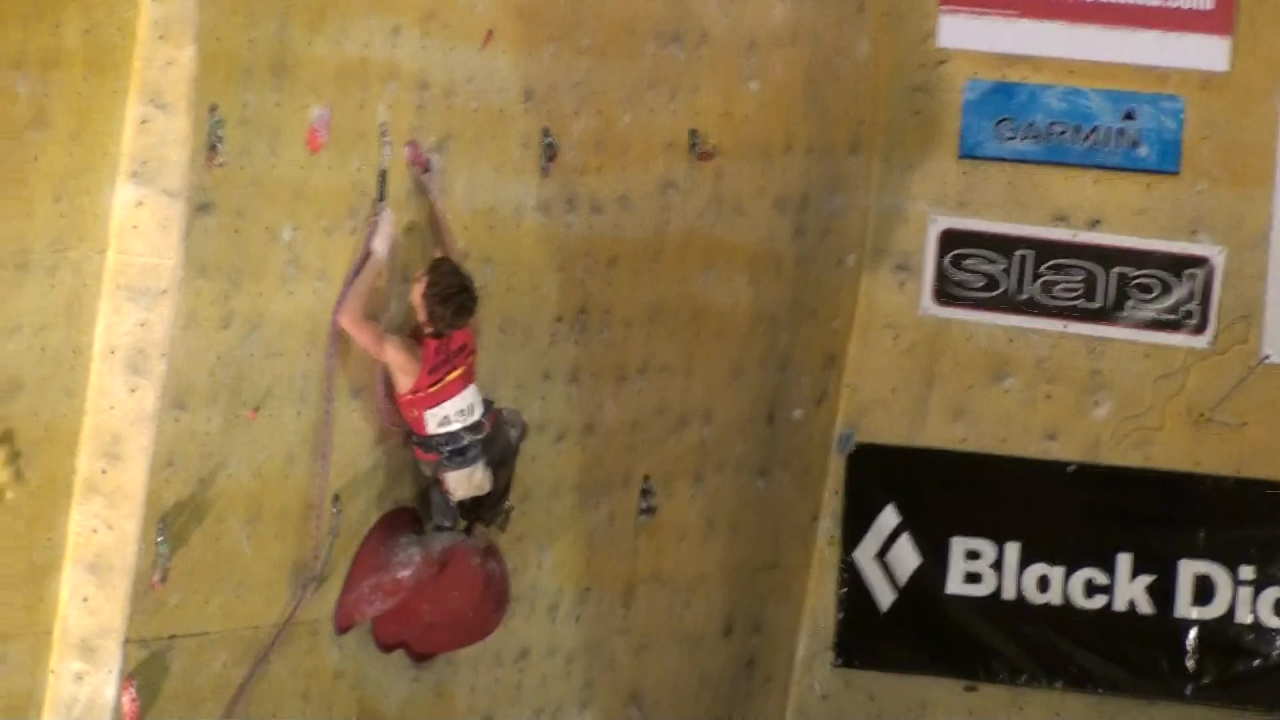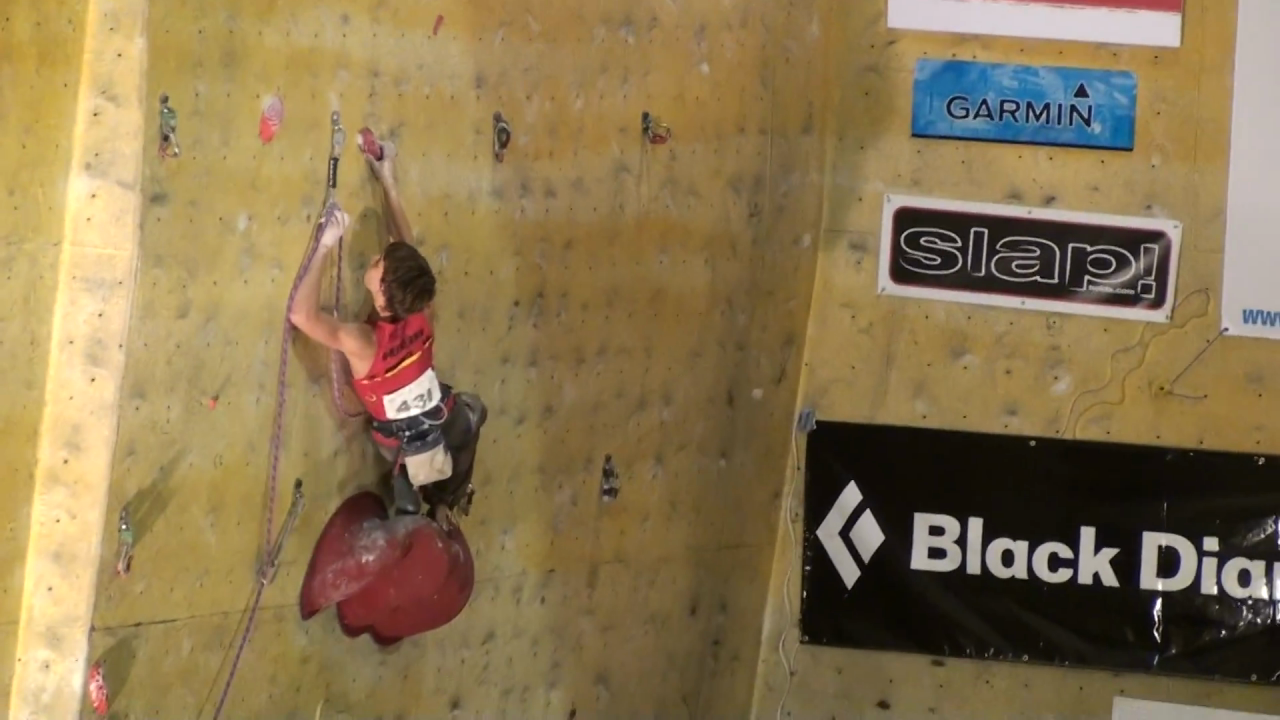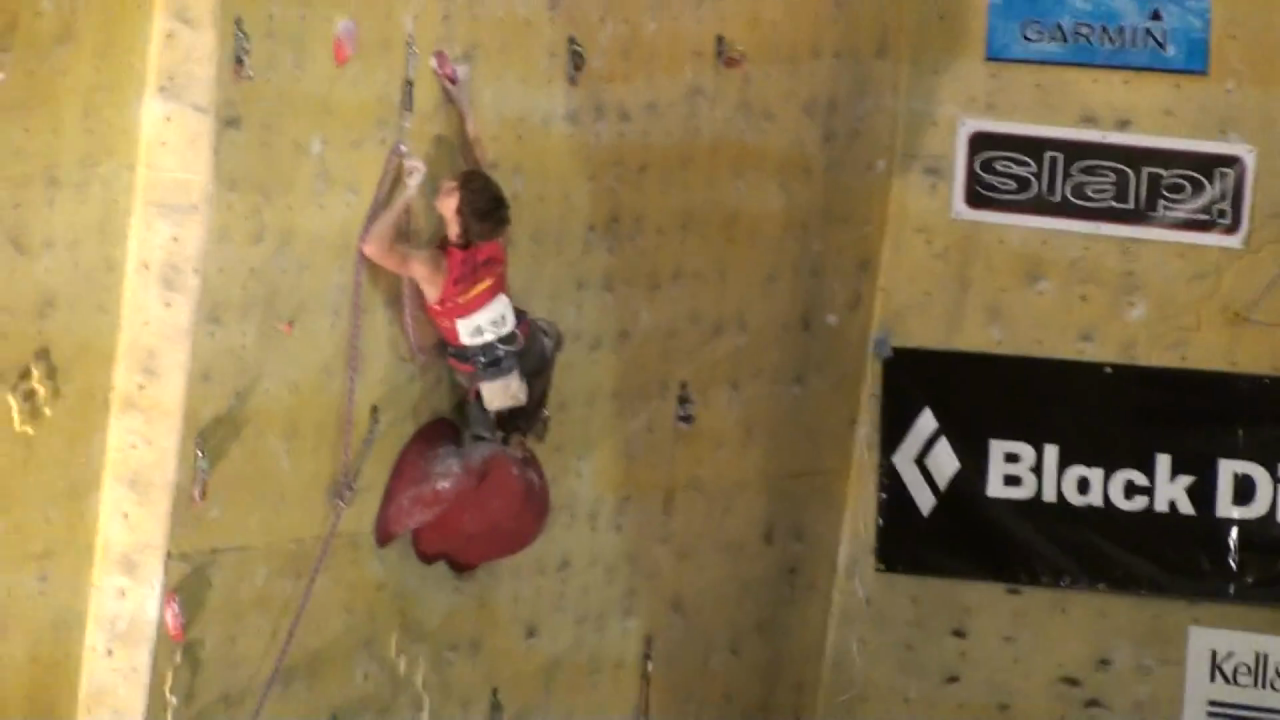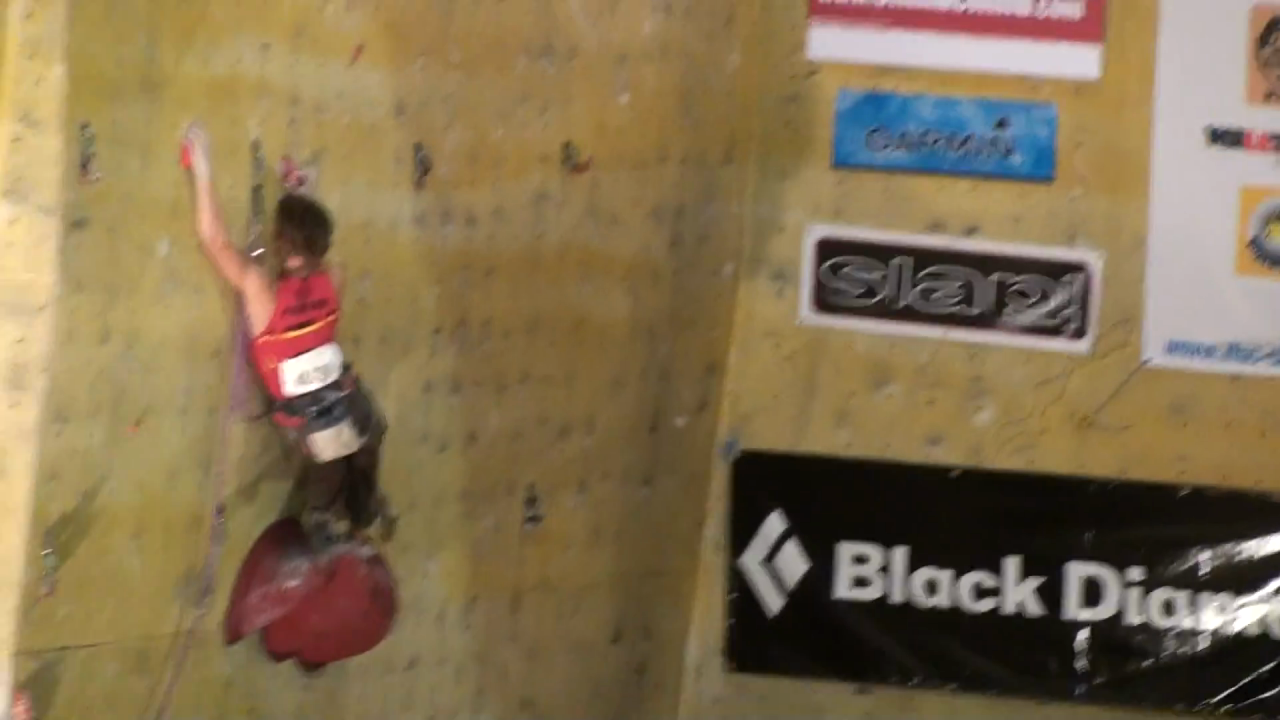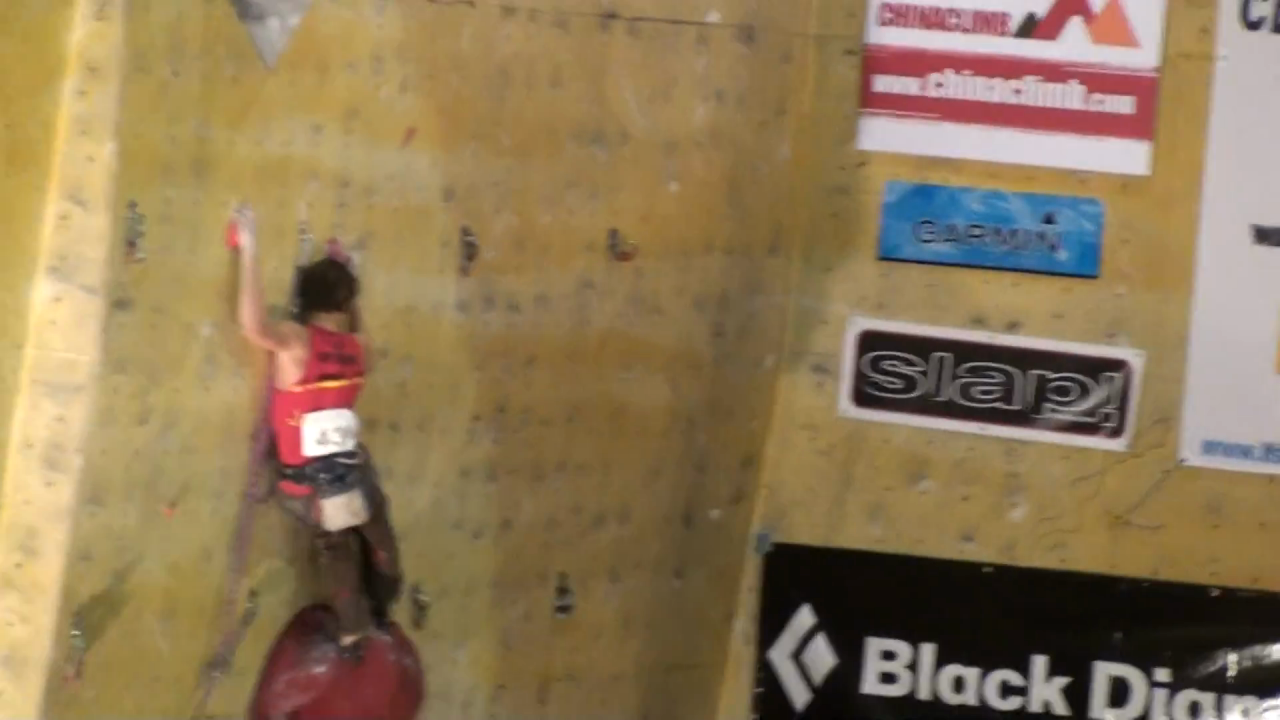
dt=1s
person 1, frame 1
left shoulder: (407, 358)
right shoulder: (464, 330)
left elbow: (348, 318)
right elbow: (450, 261)
left wrist: (379, 252)
right wrist: (432, 196)
left hip: (451, 467)
right hip: (488, 445)
right knee: (512, 423)
right ankle: (482, 517)
person 1, frame 2
left shoulder: (363, 343)
right shoulder: (421, 314)
left elbow: (301, 314)
right elbow: (406, 247)
left wrist: (325, 245)
right wrist: (387, 182)
left hip: (409, 449)
right hip: (448, 427)
right knee: (473, 407)
right ankle: (446, 500)
person 1, frame 3
left shoulder: (433, 267)
right shoulder: (494, 240)
left elbow: (373, 247)
right elbow: (480, 173)
left wrist: (408, 189)
right wrist: (463, 108)
left hip: (485, 374)
right hip: (525, 354)
right ankle: (523, 426)
person 1, frame 4
left shoulder: (261, 288)
right shoulder: (331, 281)
left elbow: (216, 241)
right elbow: (316, 252)
left wrist: (203, 172)
right wrist: (297, 196)
left hip: (308, 421)
right hip: (349, 405)
left ankle: (326, 519)
right ankle: (362, 517)
person 1, frame 5
left shoulder: (297, 340)
right shoulder: (358, 347)
left elbow: (254, 326)
left wrist: (249, 251)
right wrist: (346, 284)
left hip: (306, 490)
right hip: (353, 480)
left knee: (336, 541)
right knee: (375, 536)
left ankle: (354, 629)
right ankle: (378, 611)
